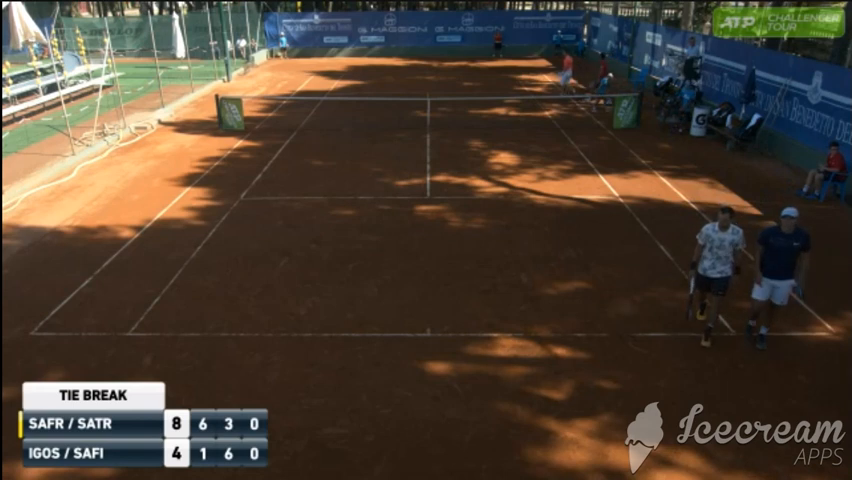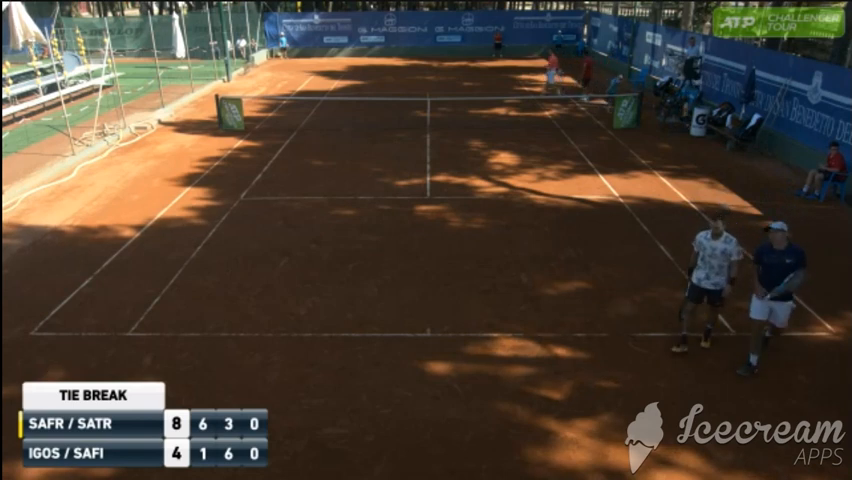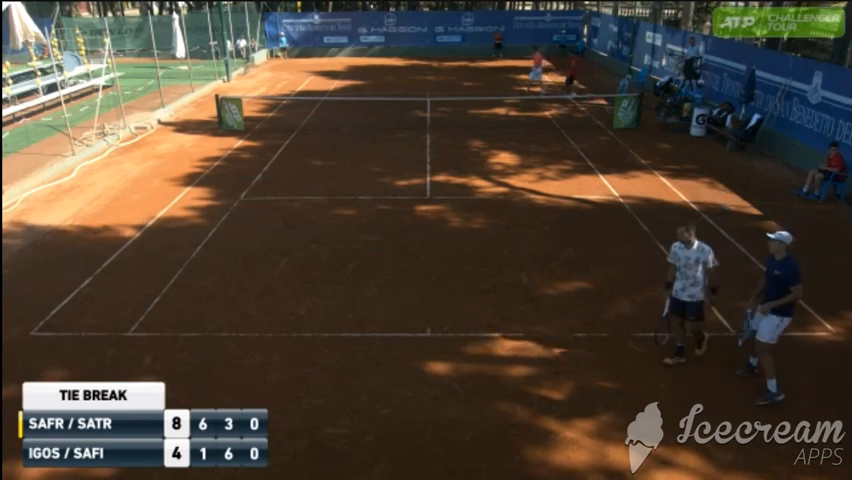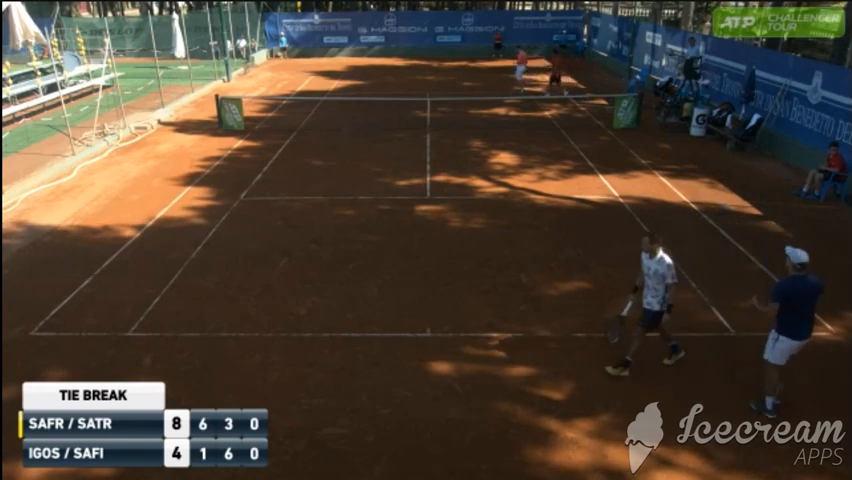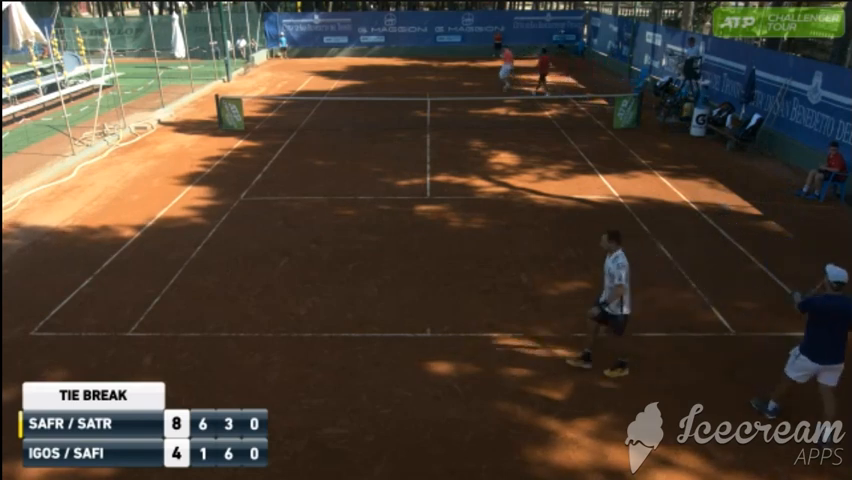
dt=0.4s
person 1, frame 1
left shoulder: (803, 236)
right shoulder: (769, 233)
left elbow: (804, 257)
right elbow: (760, 251)
left wrist: (800, 277)
right wrist: (758, 271)
left hip: (786, 279)
right hip: (765, 276)
left knee: (772, 308)
right knee: (757, 306)
left ankle: (763, 333)
right ankle: (751, 323)
person 1, frame 2
left shoulder: (797, 253)
right shoulder: (762, 250)
left elbow: (802, 272)
left wrist: (794, 283)
right wrist: (757, 285)
left hip: (783, 299)
right hip: (763, 296)
left knee: (777, 327)
right knee: (757, 329)
left ankle: (768, 333)
right ankle: (752, 364)
person 1, frame 3
left shoulder: (790, 267)
right shoulder: (771, 259)
left elbow: (797, 294)
left wrist: (772, 305)
right wrist: (755, 296)
left hip: (779, 314)
right hip: (766, 309)
left knee: (763, 348)
right knee: (756, 339)
left ankle: (773, 391)
right ankle: (752, 365)
person 1, frame 4
left shoulder: (784, 285)
right shoulder: (816, 283)
left elbow: (772, 311)
right elbow: (806, 303)
left wrist: (757, 305)
left hip: (786, 334)
right hip: (805, 333)
left knee: (771, 367)
right knee: (781, 361)
left ankle: (768, 406)
right ankle: (776, 394)
person 1, frame 5
left shoulder: (814, 301)
left elbow: (800, 307)
left wrist: (817, 290)
left hip: (810, 355)
right hip: (836, 359)
left knee: (788, 380)
right knee: (828, 394)
left ankle: (770, 408)
right ankle: (826, 437)
person 2, frame 1
left shoulder: (738, 234)
right shoulder: (707, 229)
left elbow: (737, 253)
right elbow: (699, 248)
left wrist: (736, 271)
right wrist: (693, 267)
left hip: (723, 274)
right hip: (704, 270)
left knee: (715, 302)
right knee: (700, 294)
left ankle: (708, 332)
right ankle: (703, 305)
person 2, frame 2
left shoulder: (732, 243)
right shoulder: (701, 237)
left elbow: (734, 264)
left wrist: (730, 284)
right wrist: (690, 272)
left hip: (718, 284)
right hip: (698, 280)
left knee: (714, 310)
right knee: (687, 308)
left ankle: (707, 334)
right ankle: (683, 341)
person 2, frame 3
left shoulder: (705, 251)
right shoulder: (675, 247)
left elbow: (710, 272)
left wrist: (713, 292)
right wrist: (668, 287)
left hip: (695, 296)
right hip: (677, 293)
left knee: (693, 327)
right knee: (678, 322)
left ankle: (701, 338)
right ankle: (680, 352)
person 2, frame 4
left shoulder: (666, 263)
right shoulder: (645, 255)
left elbow: (671, 288)
left wrist: (668, 310)
right wrist: (634, 291)
left hip: (657, 305)
right hip: (647, 301)
left knee: (638, 333)
right knee: (658, 327)
left ankle: (624, 365)
right ankle: (676, 350)
person 2, frame 5
left shoulder: (620, 263)
right shoulder: (611, 256)
left elbow: (619, 290)
left wrist: (600, 306)
left hip: (617, 307)
right hip: (606, 302)
left knee: (617, 336)
right knee: (592, 326)
left ankle: (622, 366)
right ankle: (586, 358)
